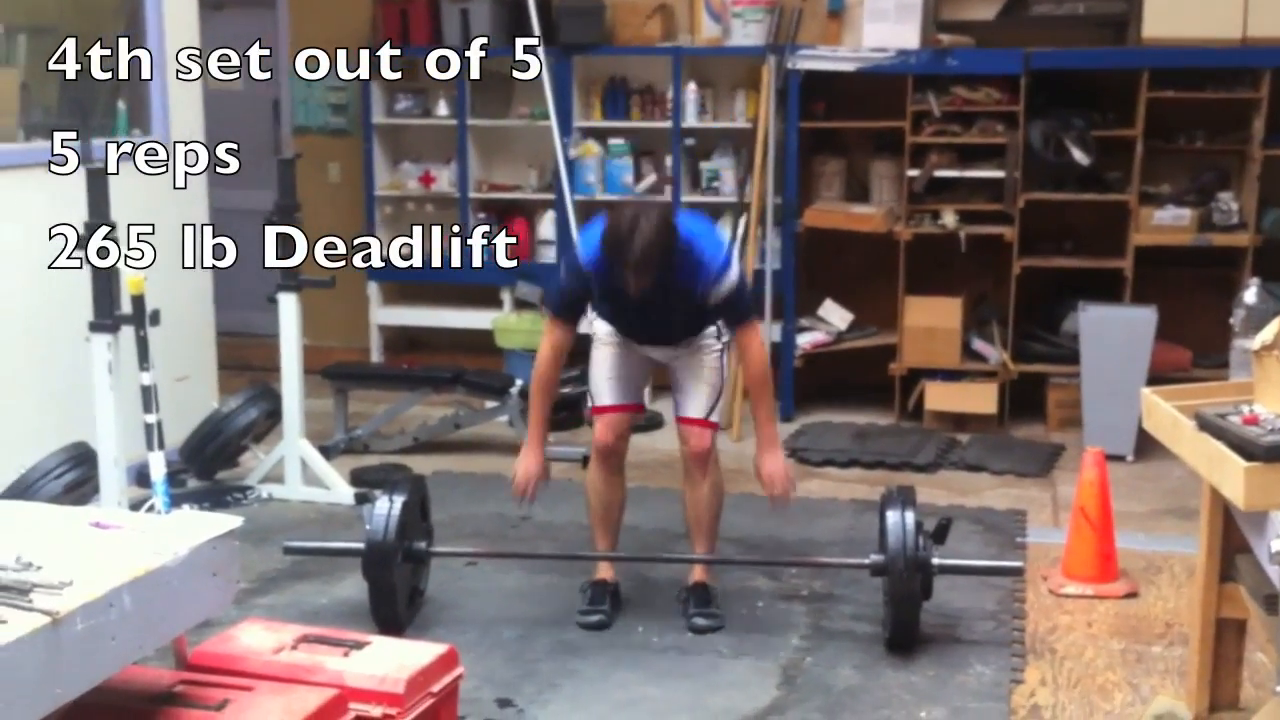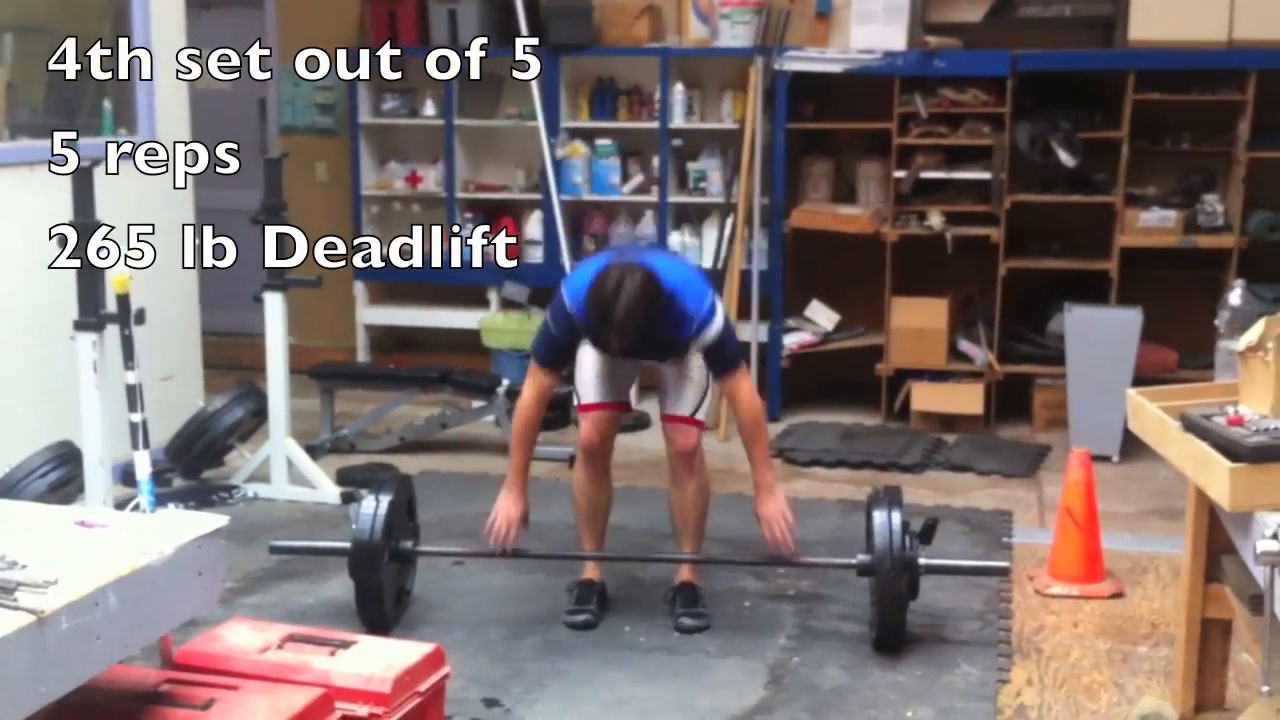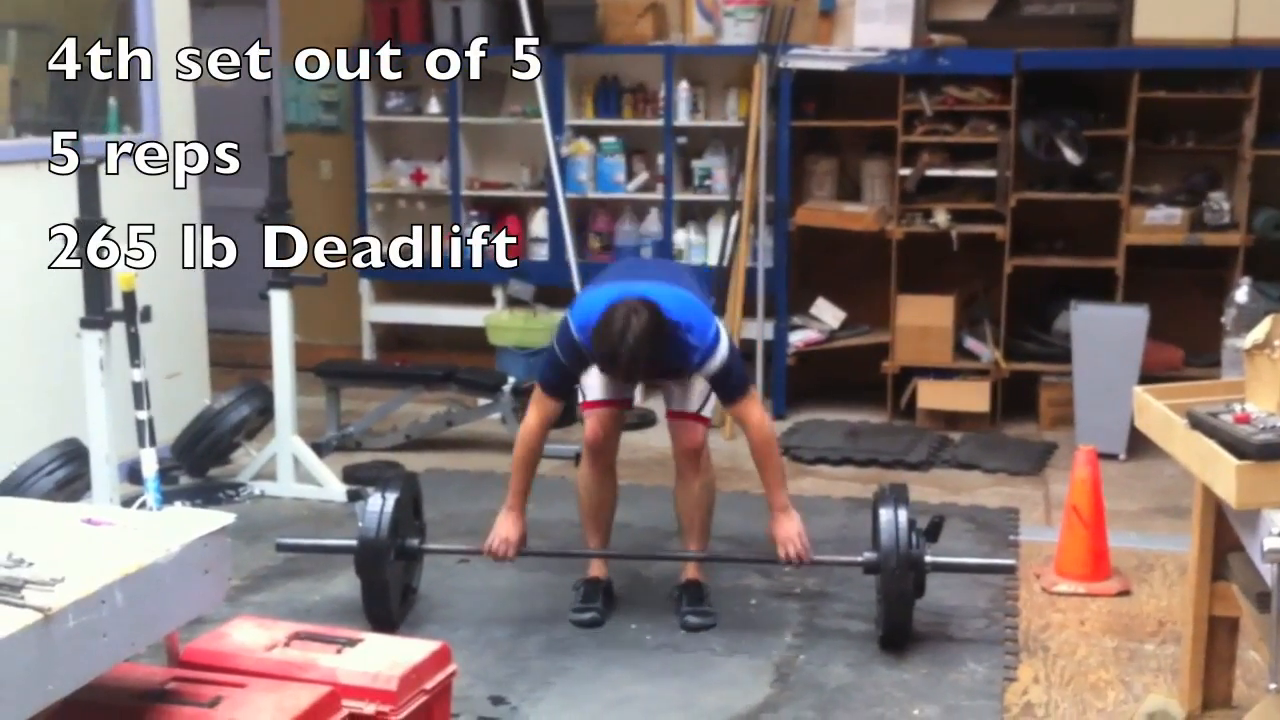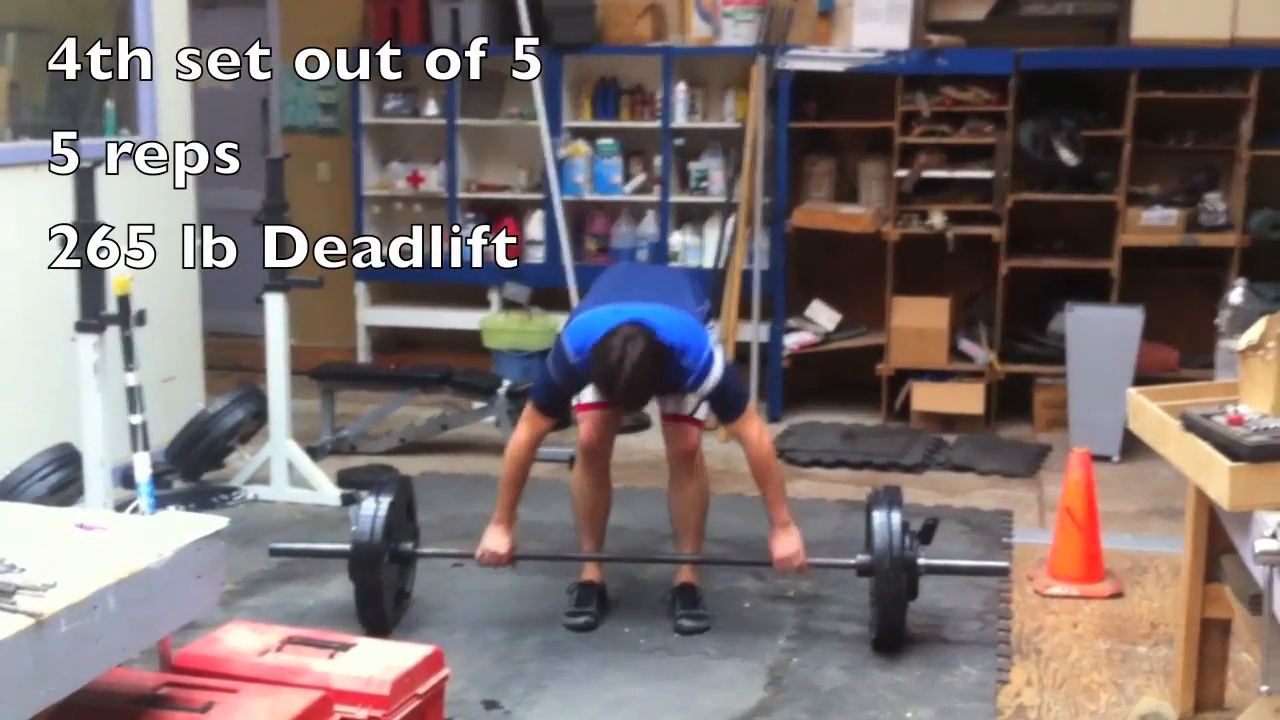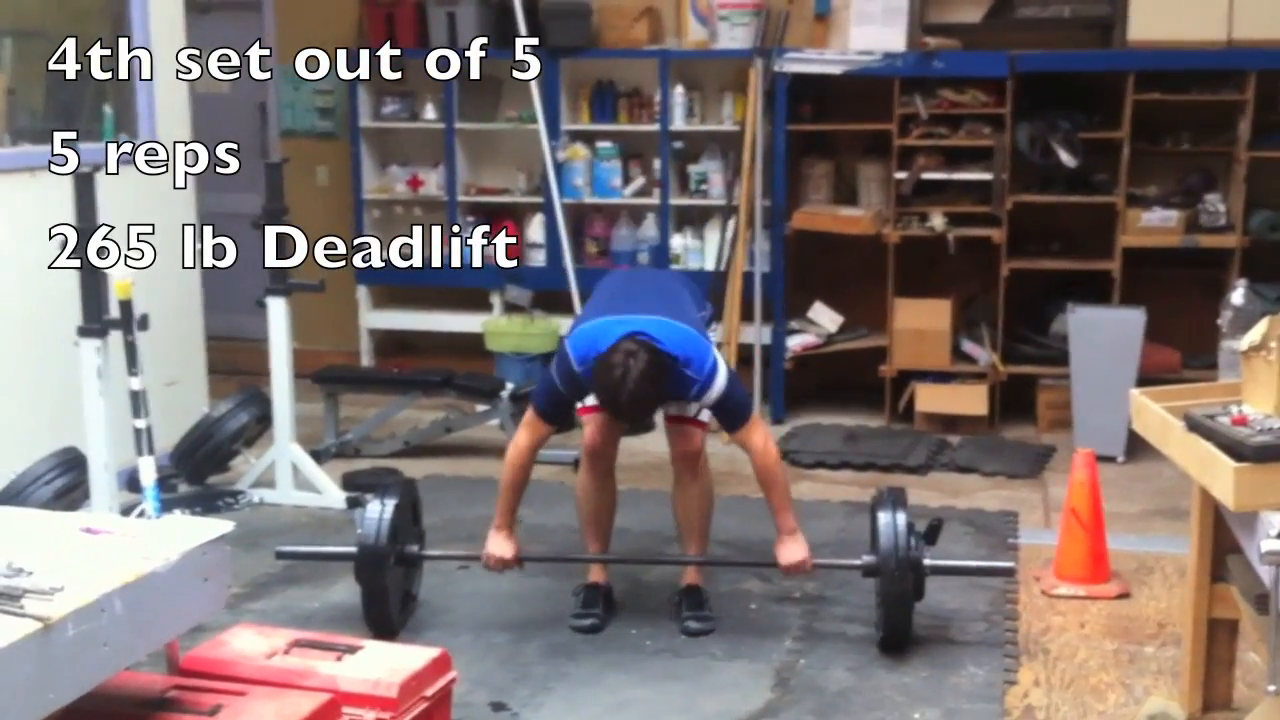
dt=0.1s
person 1, frame 1
left shoulder: (710, 256)
right shoulder: (587, 254)
left elbow: (752, 346)
right elbow: (553, 347)
left wrist: (769, 446)
right wrist: (533, 444)
left hip: (695, 337)
right hip: (620, 333)
left knee: (699, 445)
right knee: (606, 439)
left ankle: (700, 579)
right ankle: (604, 575)
person 1, frame 2
left shoulder: (695, 306)
right shoulder: (574, 300)
left elbow: (743, 395)
right elbow: (535, 393)
left wrist: (767, 491)
right wrist: (513, 491)
left hip: (676, 344)
right hip: (599, 335)
left knee: (685, 446)
right knee: (592, 442)
left ankle: (687, 578)
right ankle: (591, 575)
person 1, frame 3
left shoulder: (700, 334)
right shoulder: (580, 330)
left elbow: (755, 419)
right elbow: (537, 419)
left wrist: (783, 512)
right wrist: (511, 512)
left hip: (682, 343)
right hip: (609, 339)
left knee: (691, 445)
right knee: (597, 439)
left ankle: (693, 576)
right ankle: (596, 572)
person 1, frame 4
left shoulder: (694, 353)
right shoulder: (576, 350)
left elbow: (754, 436)
right elbow: (525, 436)
left wrist: (783, 527)
right wrist: (500, 524)
right hip: (603, 336)
left knee: (685, 447)
right knee: (591, 442)
left ankle: (687, 580)
right ankle: (591, 576)
person 1, frame 5
left shoulder: (697, 363)
right shoulder: (579, 359)
left elbow: (759, 443)
right elbow: (525, 440)
left wrist: (789, 534)
right wrist: (501, 529)
left knee: (690, 449)
right knee: (595, 445)
left ankle: (692, 582)
right ankle: (596, 578)
